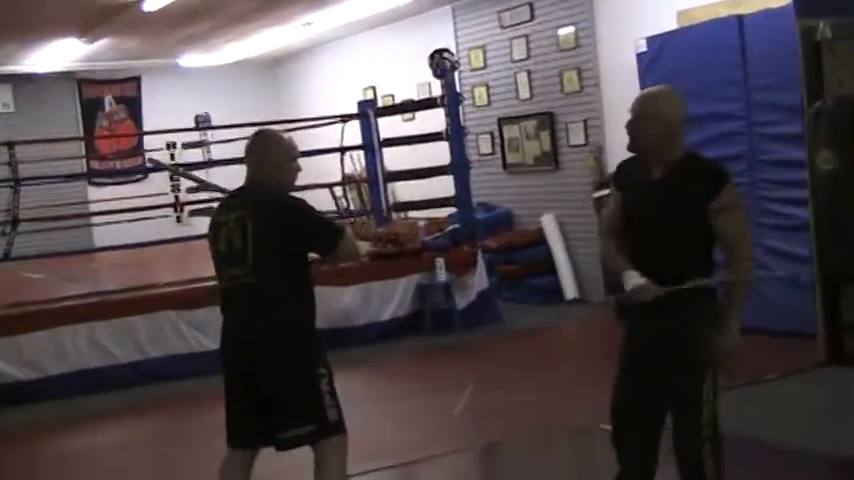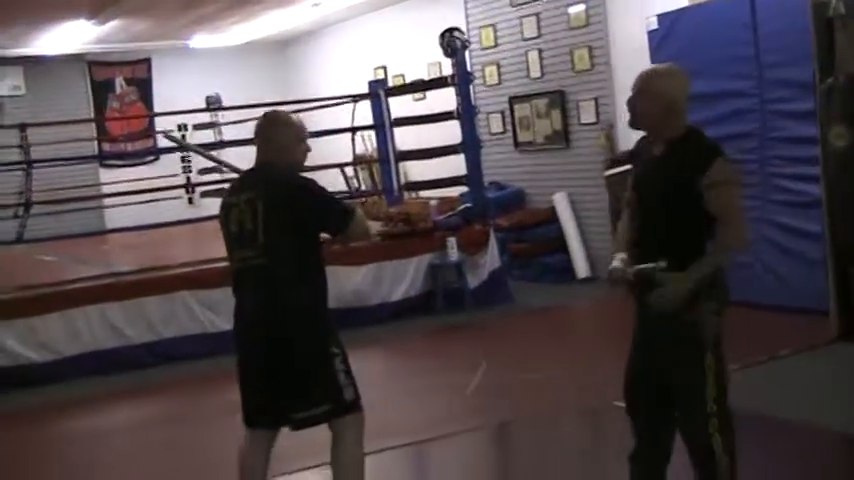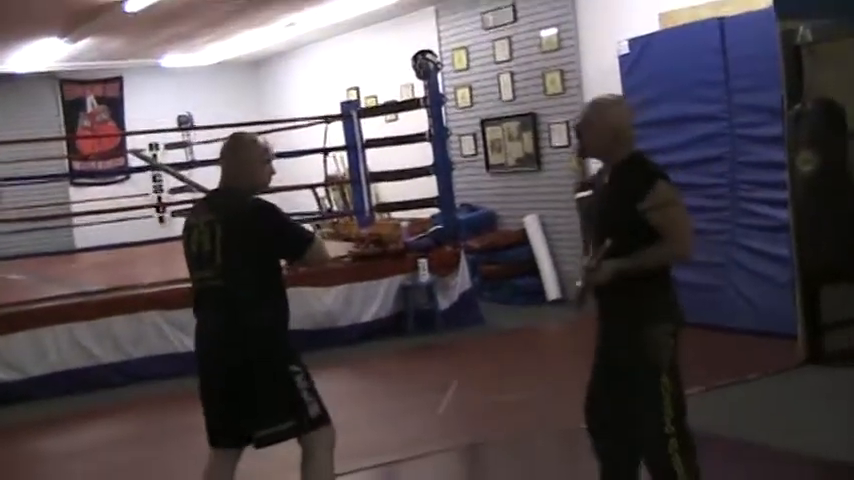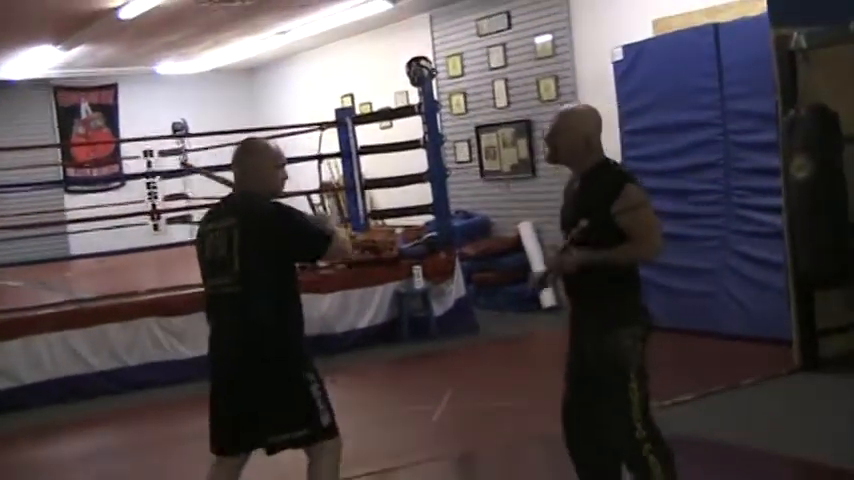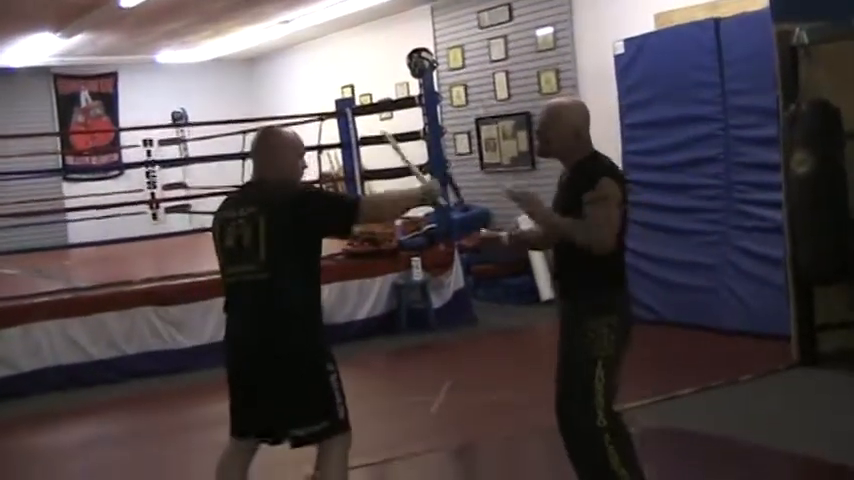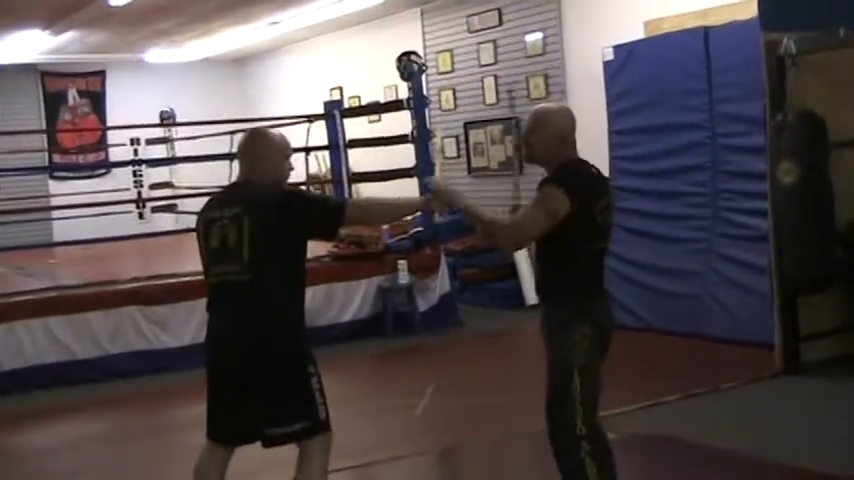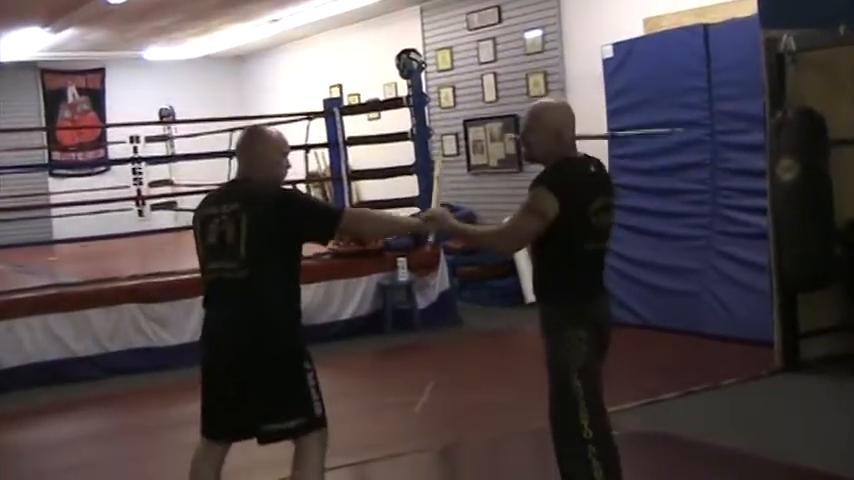
dt=0.3s
person 1, frame 1
left shoulder: (708, 179)
right shoulder: (627, 173)
left elbow: (740, 252)
right elbow: (610, 236)
left wrist: (731, 322)
right wrist: (631, 276)
left hip: (691, 320)
right hip: (641, 317)
left knee: (694, 426)
right knee: (629, 416)
person 1, frame 2
left shoulder: (704, 156)
right shoulder: (643, 150)
left elbow: (733, 231)
left wrist: (687, 280)
right wrist: (621, 254)
left hip: (689, 297)
right hip: (651, 292)
left knee: (700, 401)
right knee: (643, 392)
person 1, frame 3
left shoulder: (646, 180)
right shoulder: (606, 176)
left elbow: (680, 244)
left wrist: (617, 268)
right wrist: (592, 272)
left hip: (650, 315)
right hip: (615, 312)
left knee: (658, 422)
right knee: (603, 409)
person 1, frame 4
left shoulder: (616, 184)
right shoulder: (576, 184)
left elbow: (649, 245)
left wrist: (584, 259)
right wrist: (562, 262)
left hip: (619, 319)
right hip: (585, 316)
left knee: (628, 424)
right knee: (579, 417)
person 1, frame 5
left shoulder: (599, 176)
right shoulder: (574, 175)
left elbow: (602, 239)
left wrist: (541, 212)
right wrist: (507, 238)
left hip: (601, 309)
right hip: (580, 306)
left knee: (593, 411)
right knee: (572, 407)
person 1, frame 6
left shoulder: (565, 183)
right shoulder: (584, 177)
left elbow: (511, 237)
left wrist: (458, 202)
right wrist: (497, 226)
left hip: (575, 316)
right hip: (576, 310)
left knee: (576, 421)
right knee: (565, 414)
person 1, frame 7
left shoulder: (555, 183)
right shoulder: (591, 171)
left elbow: (508, 240)
left wrist: (451, 225)
left hip: (572, 316)
right hip: (583, 307)
left knee: (583, 421)
right knee: (568, 415)
person 2, frame 1
left shoulder: (222, 214)
right shoulder: (285, 208)
right elbow: (349, 250)
right wrist: (318, 238)
left hip: (240, 342)
right hip: (286, 342)
left knee: (241, 447)
right knee: (330, 439)
person 2, frame 2
left shoulder: (233, 196)
right shoulder: (295, 188)
right elbow: (360, 229)
right wrist: (327, 220)
left hip: (253, 324)
right hip: (298, 323)
left knee: (260, 428)
right knee: (347, 419)
person 2, frame 3
left shoulder: (197, 216)
right shoulder: (255, 212)
right elbow: (318, 255)
right wrist: (289, 239)
left hip: (215, 344)
right hip: (259, 344)
left knee: (226, 446)
right knee: (318, 435)
person 2, frame 4
left shoulder: (210, 223)
right shoulder: (273, 216)
right elbow: (341, 250)
right wrist: (328, 227)
left hip: (228, 350)
right hip: (274, 351)
right knee: (324, 445)
person 2, frame 5
left shoulder: (226, 210)
right shoulder: (297, 201)
right elbow: (375, 209)
right wrist: (423, 193)
left hip: (244, 339)
right hip: (293, 340)
left knee: (244, 438)
right knee: (333, 438)
person 2, frame 6
left shoulder: (210, 211)
right shoulder: (281, 202)
right elbow: (360, 212)
right wrist: (422, 203)
left hip: (224, 339)
right hip: (275, 340)
left knee: (219, 441)
right knee: (314, 439)
person 2, frame 7
left shoulder: (207, 207)
right shoulder: (279, 203)
right elbow: (356, 222)
right wrist: (420, 223)
left hip: (221, 336)
right hip: (271, 337)
left knee: (214, 439)
right knee: (311, 436)
